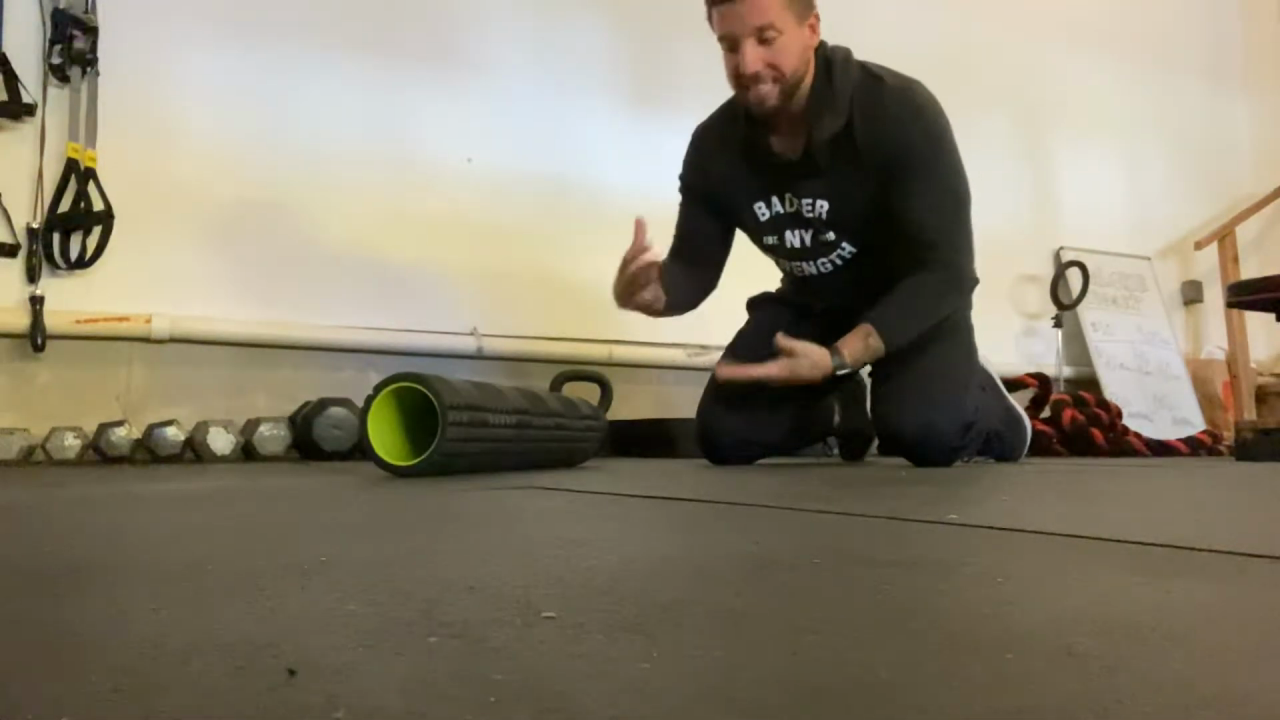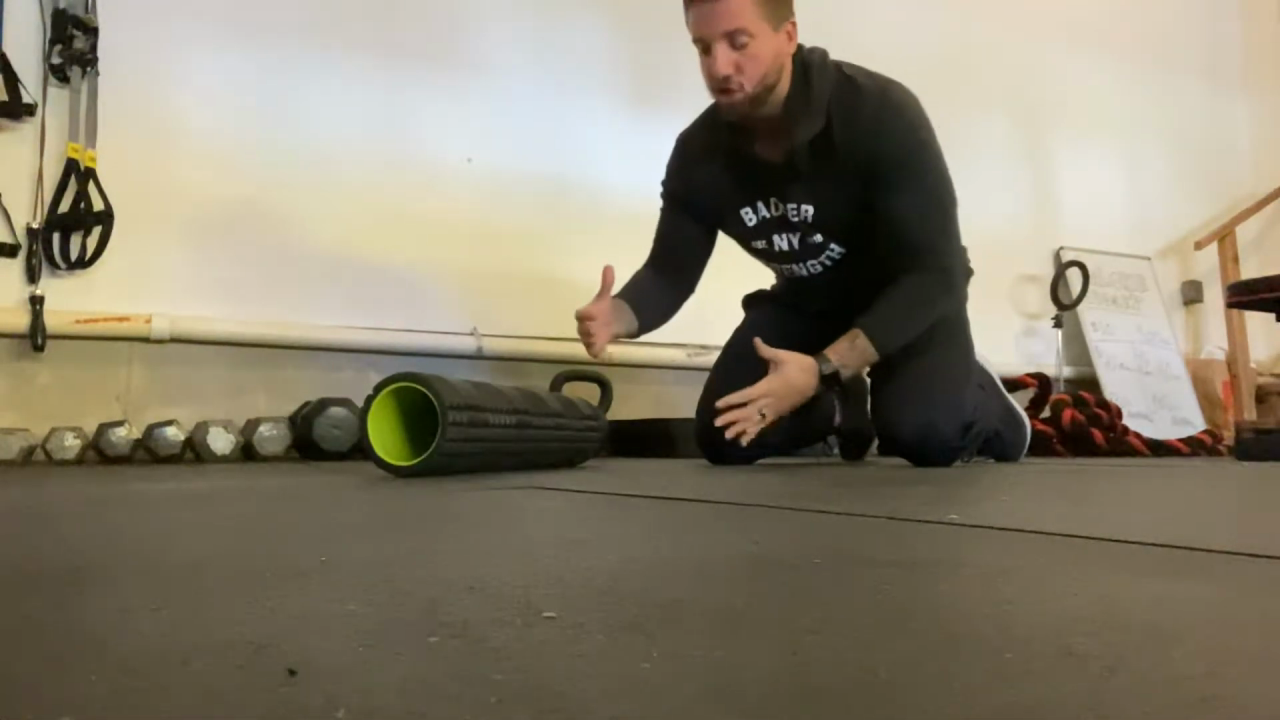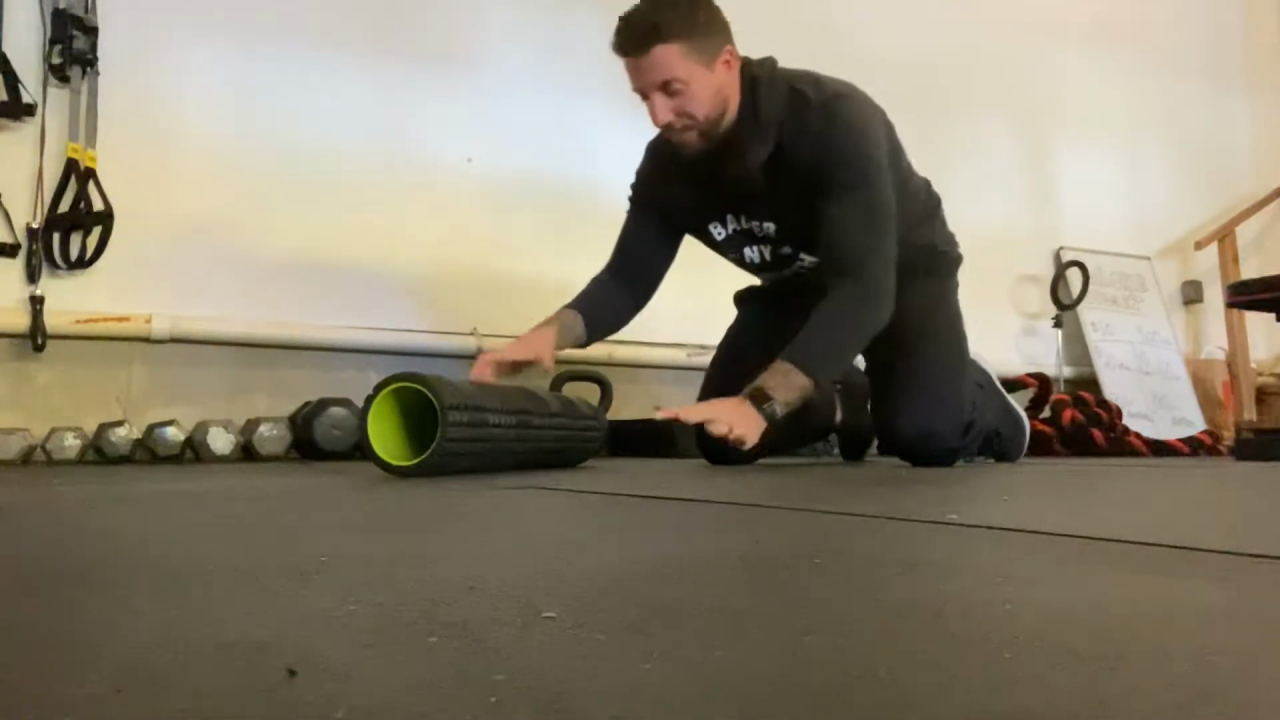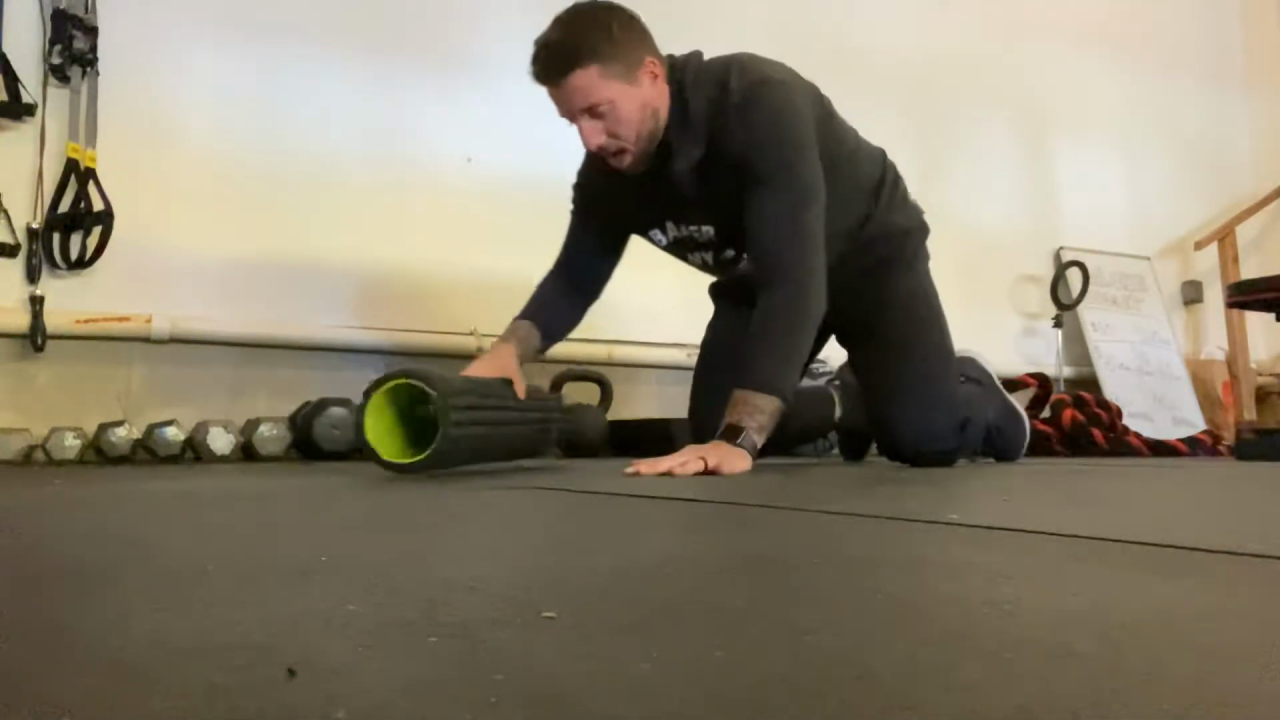
dt=0.4s
person 1, frame 1
left shoulder: (899, 111)
right shoulder: (715, 146)
left elbow: (945, 271)
right elbow: (691, 270)
left wrist: (837, 360)
right wrist: (644, 291)
left hip: (914, 302)
right hip: (812, 302)
left knee: (927, 432)
right knee: (724, 436)
left ankle: (979, 403)
right ankle: (843, 409)
person 1, frame 2
left shoulder: (880, 113)
right shoulder: (699, 152)
left elbow: (936, 272)
right elbow: (670, 273)
left wrist: (823, 370)
right wrist: (615, 317)
left hip: (911, 296)
right hip: (806, 299)
left knee: (926, 433)
right knee: (723, 436)
left ankle: (980, 404)
right ankle: (843, 408)
person 1, frame 3
left shoulder: (833, 121)
right shoulder: (668, 164)
left elbow: (865, 287)
right elbow: (628, 281)
left wrist: (761, 403)
right wrist: (550, 333)
left hip: (901, 276)
right hip: (796, 289)
left knee: (925, 434)
right knee: (720, 437)
left ankle: (975, 400)
right ankle: (843, 405)
person 1, frame 4
left shoulder: (758, 105)
right shoulder: (607, 171)
left elbow: (796, 283)
right elbow: (574, 281)
left wrist: (740, 440)
right wrist: (510, 348)
left hip: (870, 253)
right hip: (755, 278)
left knee: (924, 437)
right knee: (709, 444)
left ankle: (976, 399)
right ankle: (846, 405)
